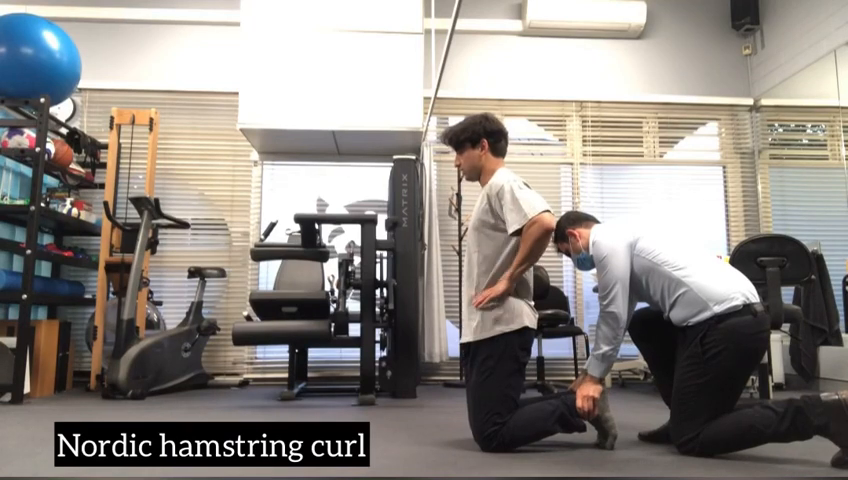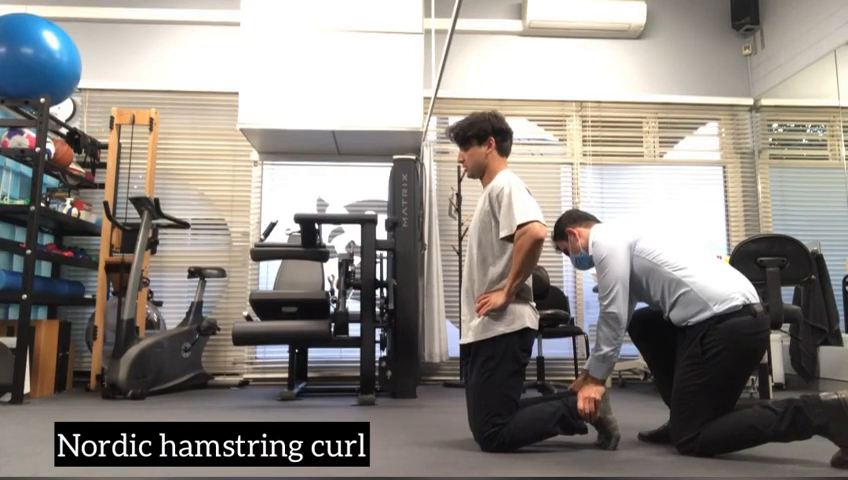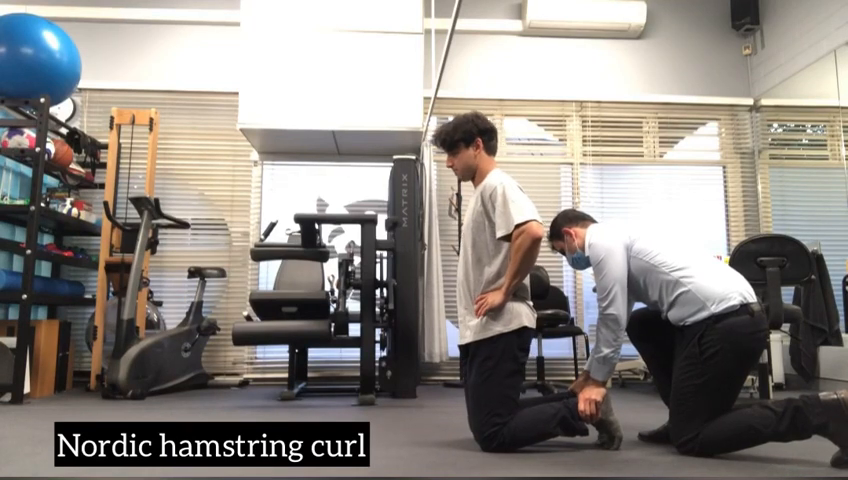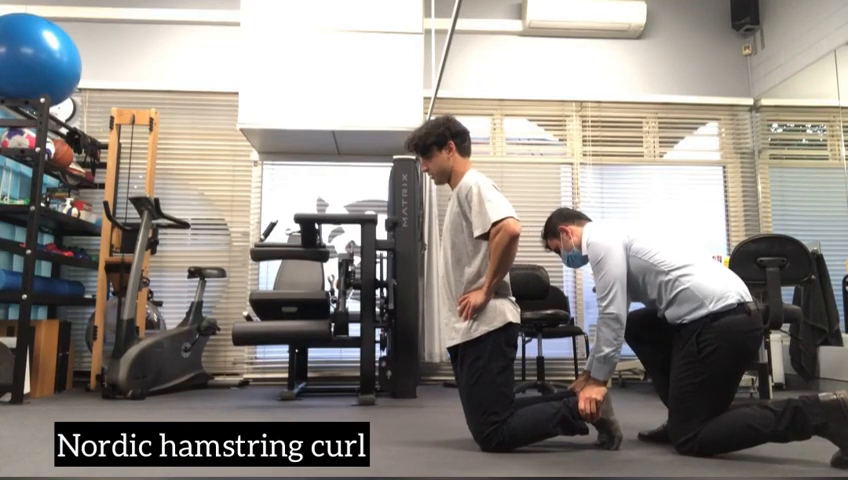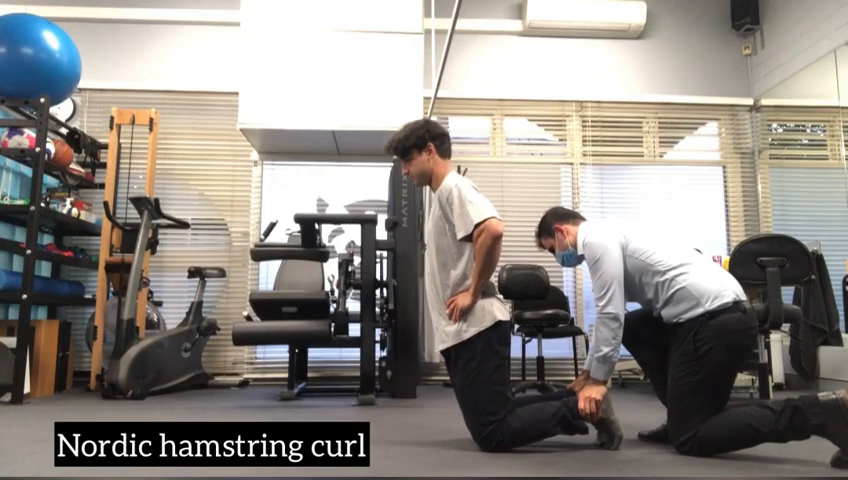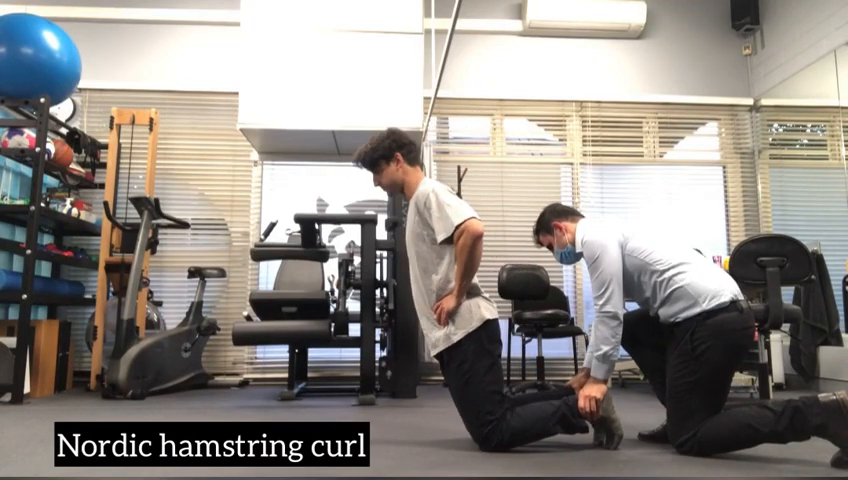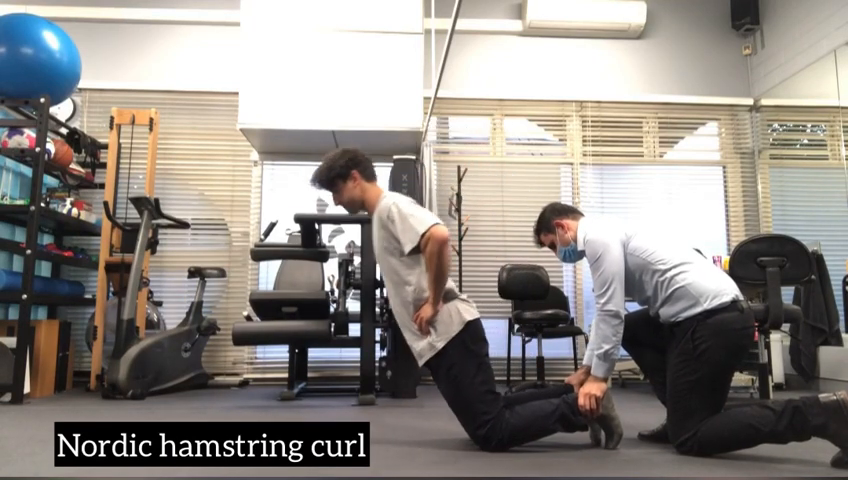
dt=0.7s
person 1, frame 1
left shoulder: (504, 184)
right shoulder: (491, 190)
left elbow: (544, 223)
left wrist: (508, 280)
left hip: (501, 325)
right hip: (483, 326)
left knee: (492, 434)
right knee: (490, 423)
left ankle: (581, 404)
right ankle: (577, 402)
person 1, frame 2
left shoulder: (505, 186)
right shoulder: (492, 191)
left elbow: (534, 233)
left wrist: (508, 292)
left hip: (501, 327)
right hip: (484, 329)
left knee: (493, 435)
right knee: (489, 422)
right ankle: (577, 402)
person 1, frame 3
left shoulder: (497, 185)
right shoulder: (482, 192)
left elbow: (532, 232)
left wrist: (505, 291)
left hip: (499, 327)
right hip: (481, 328)
left knee: (493, 435)
right knee: (490, 423)
right ankle: (579, 402)
person 1, frame 4
left shoulder: (473, 186)
right shoulder: (460, 193)
left elbow: (509, 229)
left wrist: (487, 290)
left hip: (485, 325)
right hip: (469, 328)
left knee: (493, 434)
right knee: (491, 420)
right ankle: (577, 402)
person 1, frame 5
left shoulder: (454, 188)
right shoulder: (442, 195)
left elbow: (493, 230)
left wrist: (473, 292)
left hip: (475, 326)
right hip: (461, 329)
left knee: (493, 434)
right knee: (492, 421)
right ankle: (577, 401)
person 1, frame 6
left shoulder: (428, 193)
right shoulder: (419, 201)
left elbow: (473, 231)
left wrist: (457, 294)
left hip: (464, 327)
right hip: (453, 331)
left knee: (492, 433)
right knee: (493, 417)
right ankle: (578, 399)
person 1, frame 7
left shoulder: (391, 207)
right shoulder: (382, 216)
left elbow: (439, 237)
left wrist: (434, 303)
left hip: (448, 332)
right hip: (440, 336)
left knee: (492, 432)
right knee: (490, 419)
left ankle: (580, 404)
right ankle: (577, 397)
person 2, frame 1
left shoulder: (606, 240)
right shoulder: (622, 240)
left elbow: (612, 316)
right elbow: (619, 317)
left wrist: (594, 377)
right wrist: (588, 373)
left hip: (728, 325)
right hip: (735, 316)
left knee: (690, 438)
right knee: (642, 324)
left ankle: (822, 413)
right ankle: (684, 416)
person 2, frame 2
left shoulder: (606, 239)
right shoulder: (621, 240)
left elbow: (613, 316)
right elbow: (620, 317)
left wrist: (596, 378)
right wrist: (589, 372)
left hip: (727, 325)
right hip: (732, 316)
left knee: (691, 439)
right knee: (641, 325)
left ankle: (823, 413)
right ankle: (685, 415)
person 2, frame 3
left shoulder: (602, 240)
right shoulder: (617, 240)
left elbow: (612, 317)
right elbow: (617, 318)
left wrist: (596, 380)
right wrist: (588, 373)
left hip: (725, 324)
right hip: (732, 315)
left knee: (690, 438)
right knee: (639, 325)
left ankle: (823, 412)
right ankle: (684, 417)
person 2, frame 4
left shoulder: (600, 238)
right shoulder: (612, 238)
left elbow: (612, 315)
right elbow: (616, 318)
left wrist: (598, 379)
right wrist: (588, 372)
left hip: (721, 322)
right hip: (722, 315)
left knee: (690, 439)
right knee: (636, 327)
left ankle: (821, 413)
right ankle: (684, 416)
person 2, frame 5
left shoulder: (597, 239)
right shoulder: (608, 237)
left elbow: (610, 314)
right elbow: (611, 315)
left wrist: (597, 379)
right wrist: (587, 371)
left hip: (715, 322)
right hip: (719, 313)
left knee: (690, 438)
right knee: (631, 327)
left ankle: (821, 412)
right ankle: (681, 416)
person 2, frame 6
left shoulder: (596, 237)
right shoulder: (607, 237)
left elbow: (609, 313)
right elbow: (610, 314)
left wrist: (598, 378)
right wrist: (587, 370)
left hip: (712, 321)
right hip: (715, 314)
left knee: (690, 438)
right knee: (630, 330)
left ankle: (822, 413)
right ankle: (681, 414)
person 2, frame 7
left shoulder: (598, 235)
right shoulder: (608, 236)
left elbow: (611, 311)
right elbow: (607, 311)
left wrist: (598, 376)
right wrist: (586, 367)
left hip: (713, 322)
right hip: (716, 313)
left knee: (689, 438)
right knee: (630, 330)
right ankle: (681, 415)
